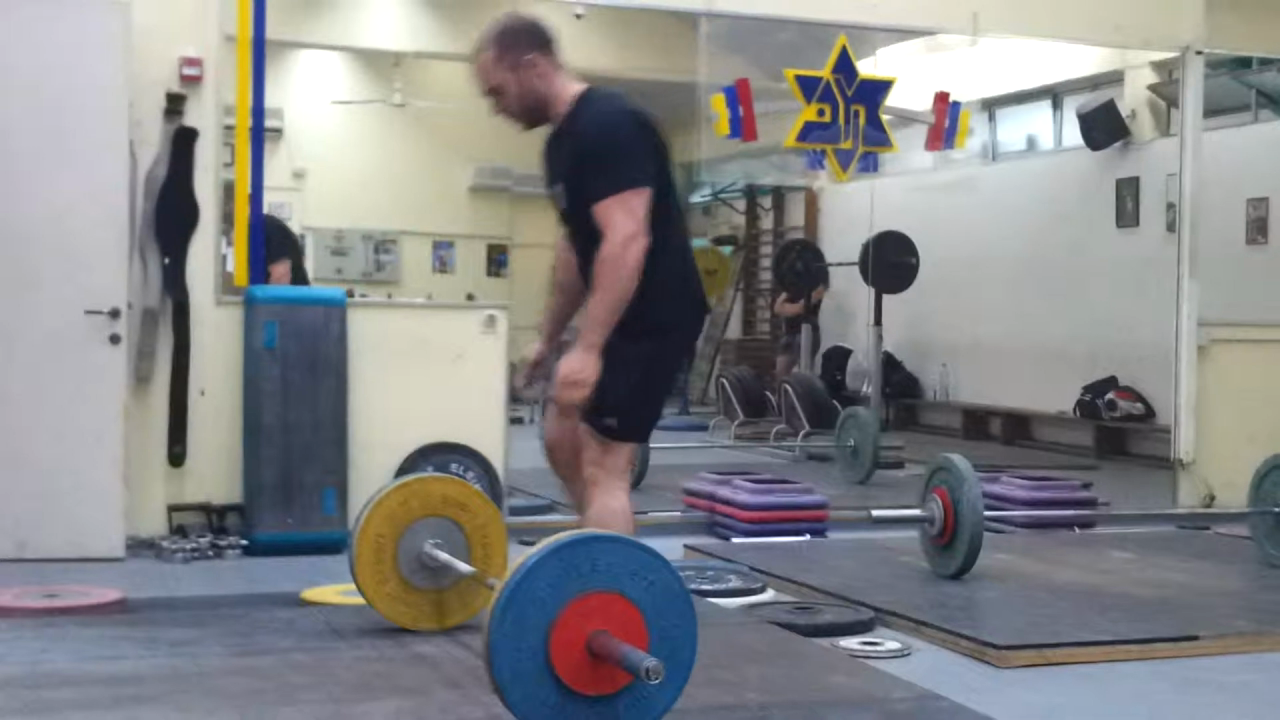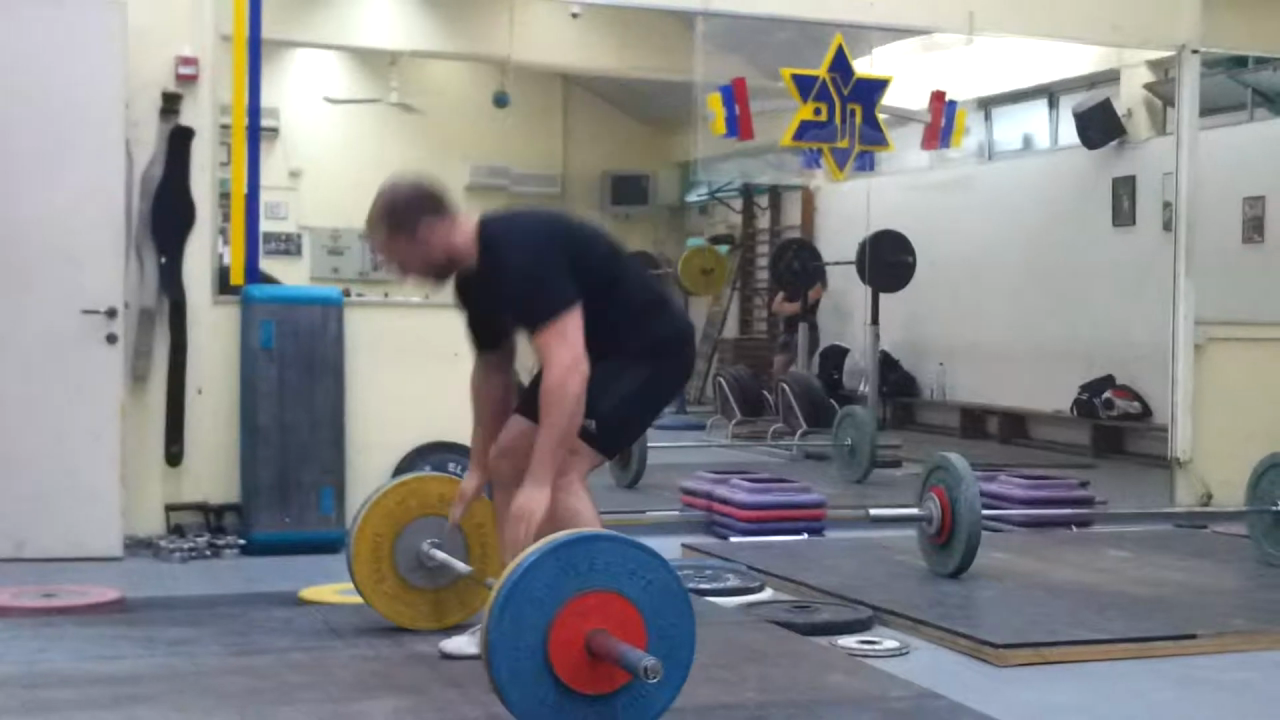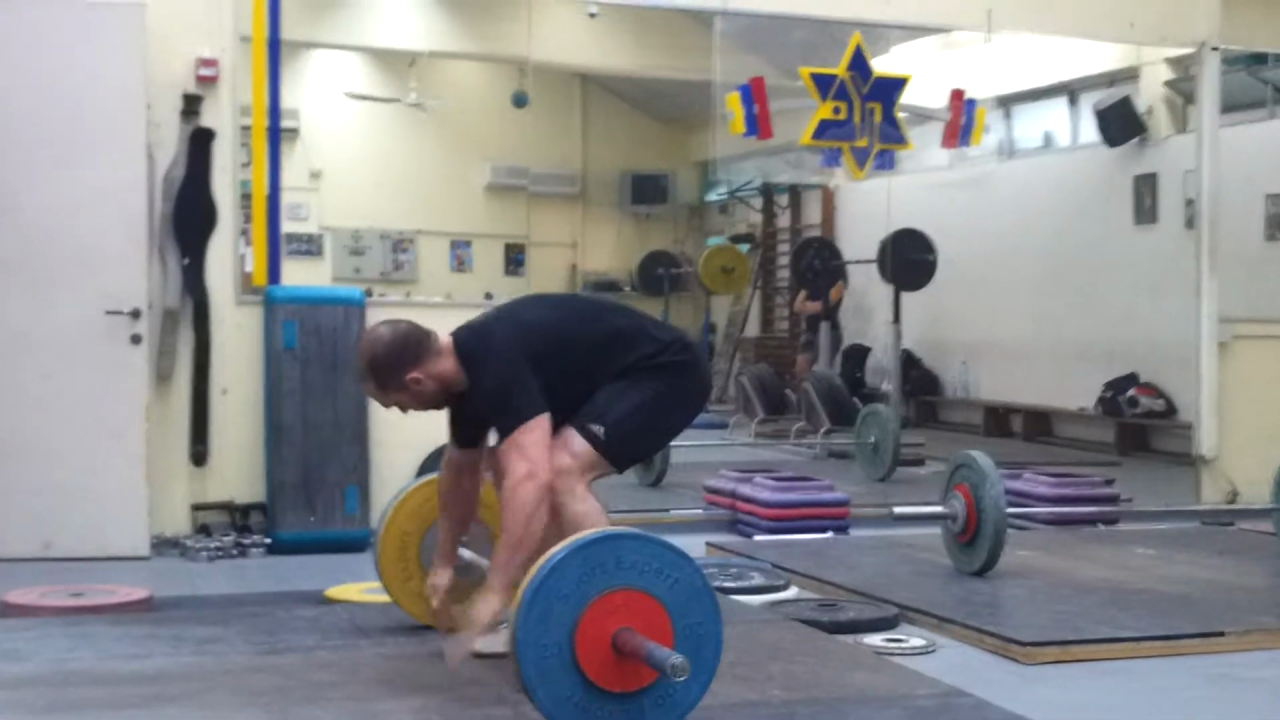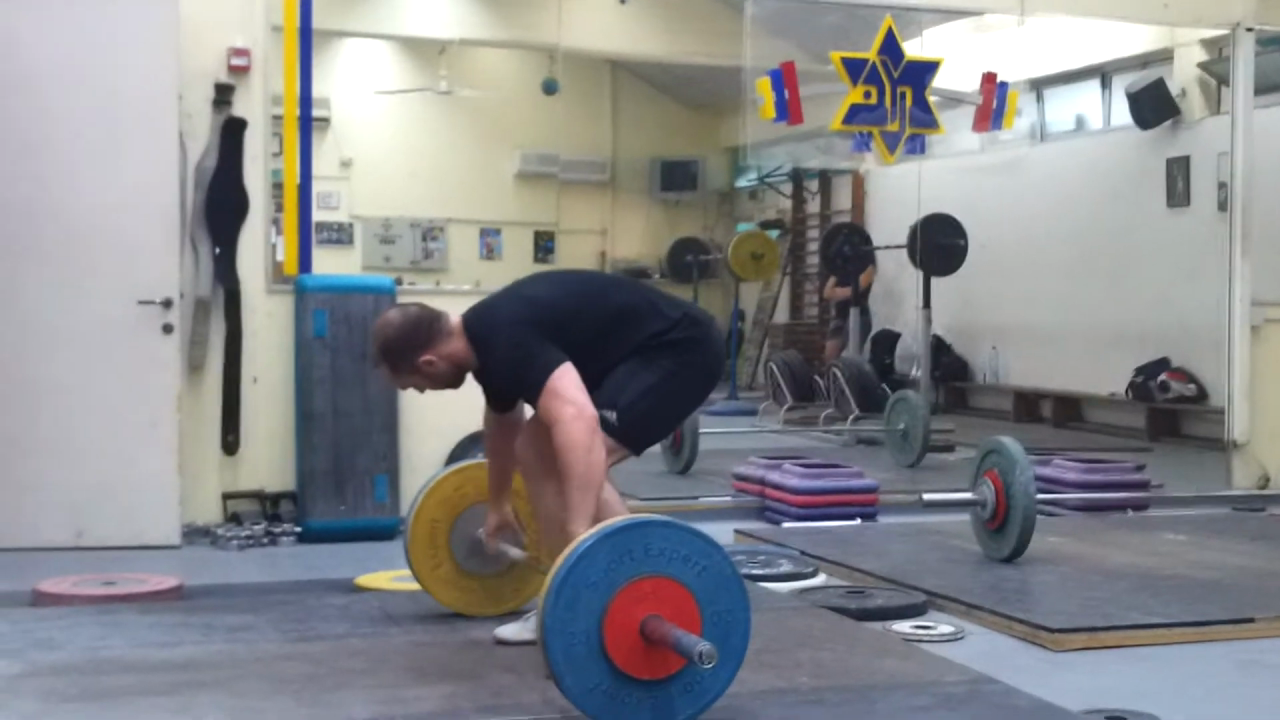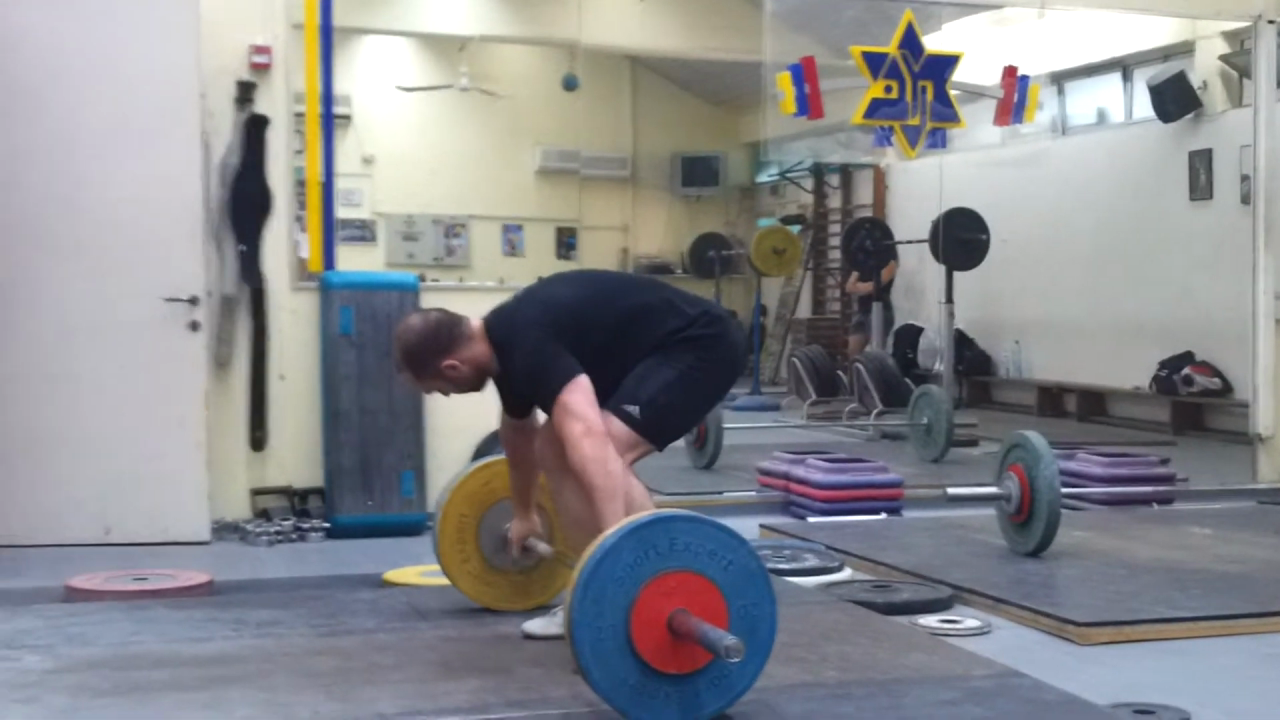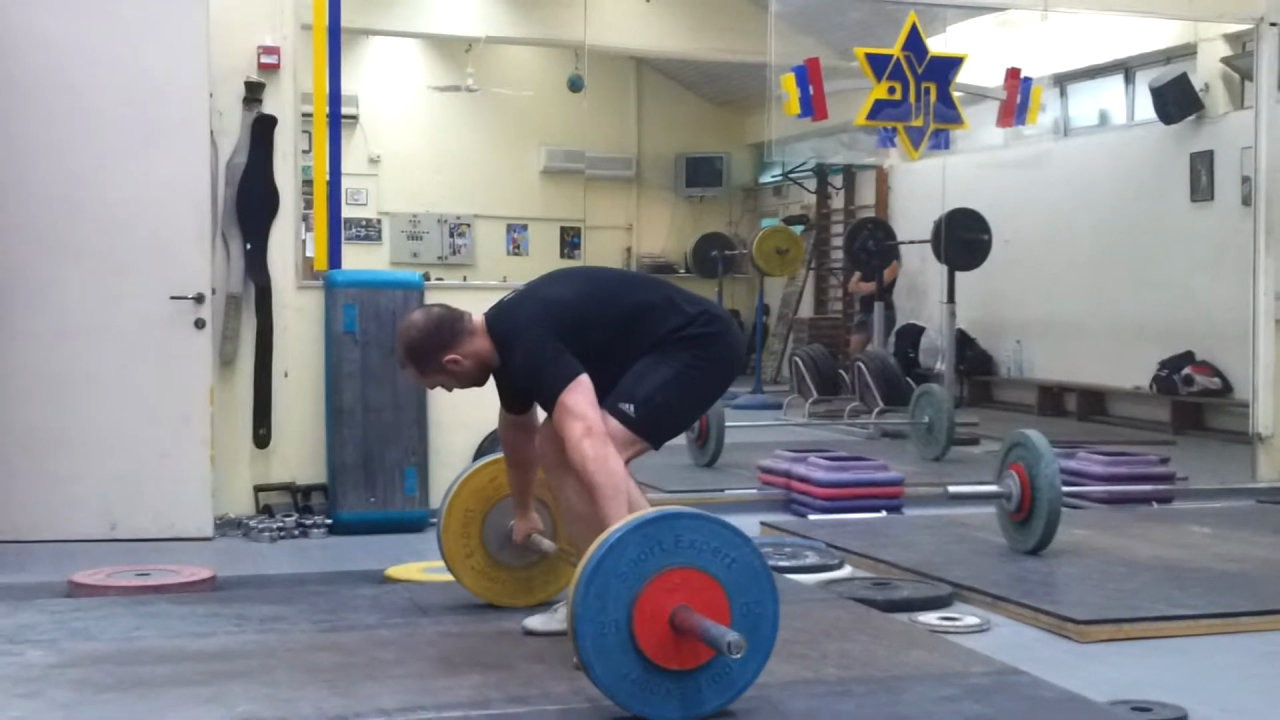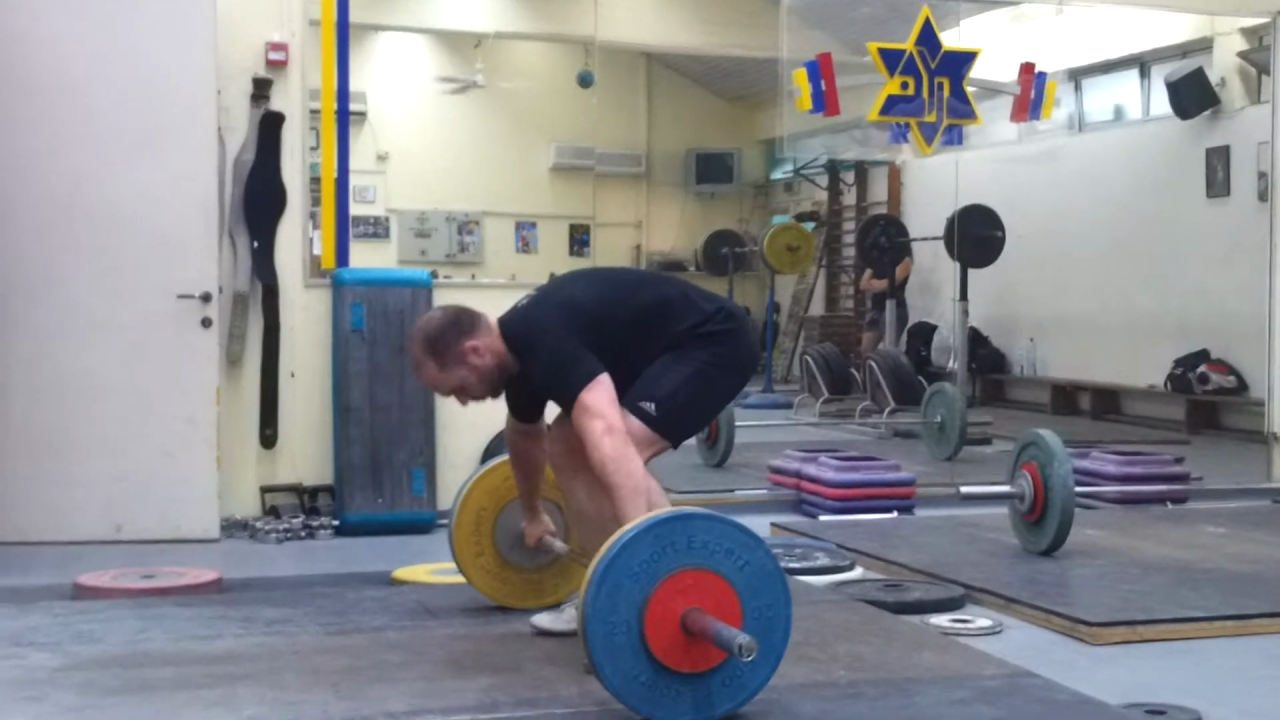
dt=0.3s
person 1, frame 1
left shoulder: (606, 125)
right shoulder: (565, 139)
left elbow: (628, 241)
left wrist: (587, 349)
right wrist: (549, 335)
left hip: (654, 314)
right hip: (615, 313)
left knee: (599, 462)
right knee: (562, 443)
person 1, frame 2
left shoulder: (523, 252)
right shoulder: (474, 275)
left elbow: (567, 368)
right elbow: (493, 369)
left wrist: (539, 485)
right wrist: (479, 467)
left hip: (648, 351)
right hip: (598, 348)
left knee: (558, 465)
right knee: (507, 461)
person 1, frame 3
left shoulder: (497, 364)
right shoulder: (469, 367)
left elbow: (529, 477)
right elbow: (461, 469)
left wrist: (494, 593)
right wrist: (442, 563)
left hip: (666, 373)
left knee: (559, 475)
right knee: (509, 465)
person 1, frame 4
left shoulder: (507, 340)
right shoulder: (485, 339)
left elbow: (578, 420)
right elbow: (503, 423)
left wrist: (580, 540)
right wrist: (497, 504)
left hip: (681, 348)
right hip: (632, 350)
left knee: (578, 455)
right knee: (534, 450)
person 1, frame 5
left shoulder: (528, 345)
right shoulder: (506, 342)
left elbow: (588, 436)
right elbow: (520, 429)
right wrist: (523, 513)
left hip: (700, 344)
right hip: (653, 349)
left knee: (598, 454)
right knee: (553, 449)
person 1, frame 6
left shoulder: (529, 341)
right shoulder: (506, 338)
left elbow: (588, 437)
right elbow: (518, 427)
right wrist: (524, 512)
left hip: (700, 343)
right hip: (652, 347)
left knee: (595, 450)
right knee: (553, 447)
person 1, frame 7
left shoulder: (547, 342)
right shoulder: (519, 347)
left elbow: (607, 437)
right elbow: (525, 435)
right wrist: (533, 514)
left hip: (715, 342)
right hip: (663, 346)
left knee: (605, 452)
right knee: (565, 446)
